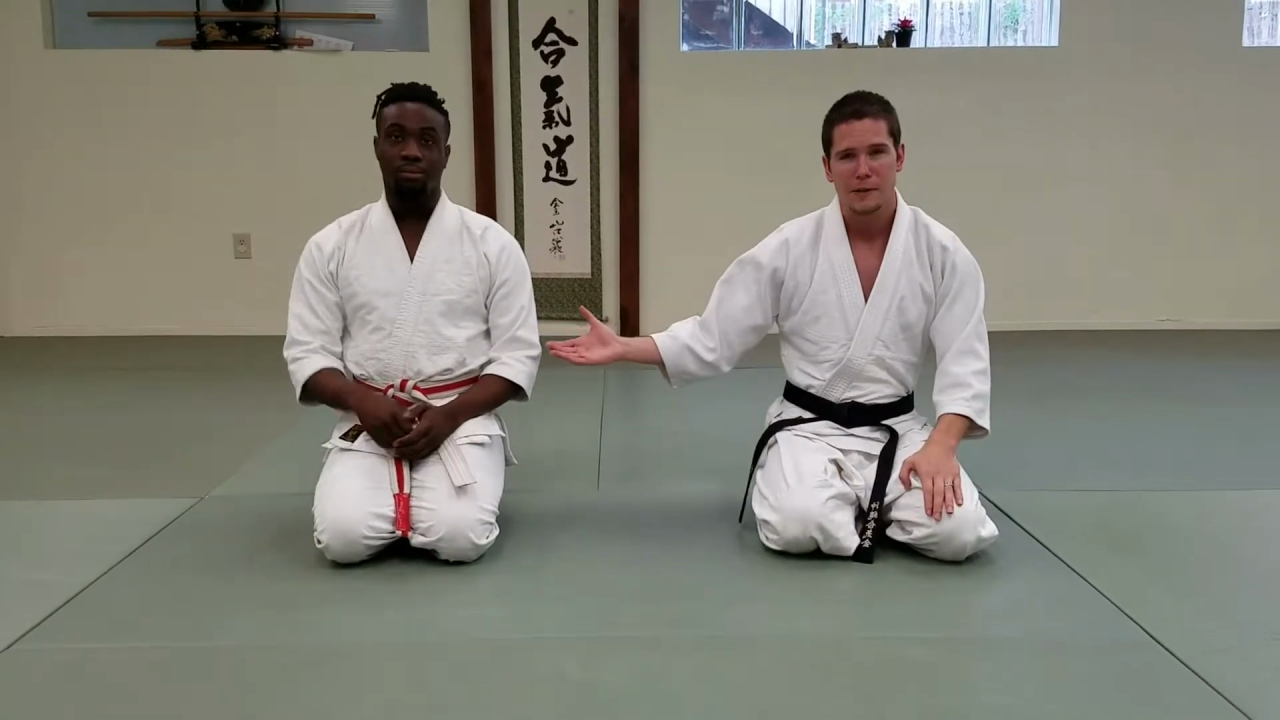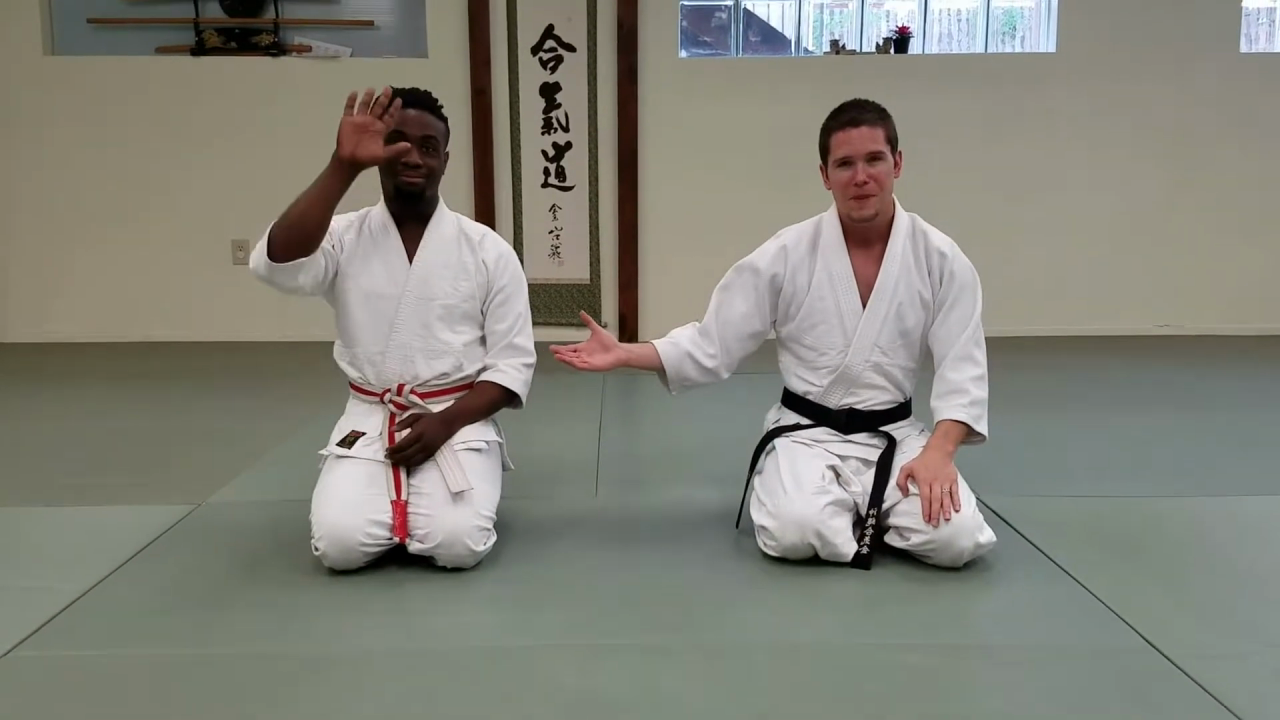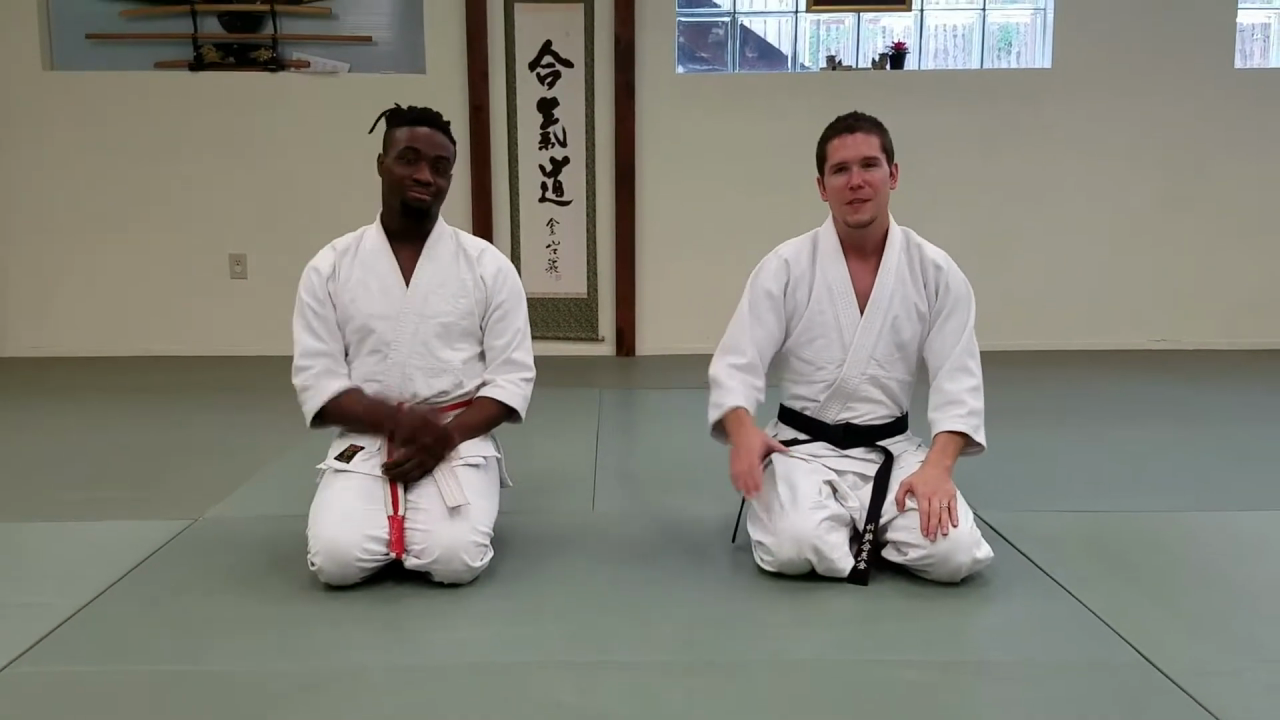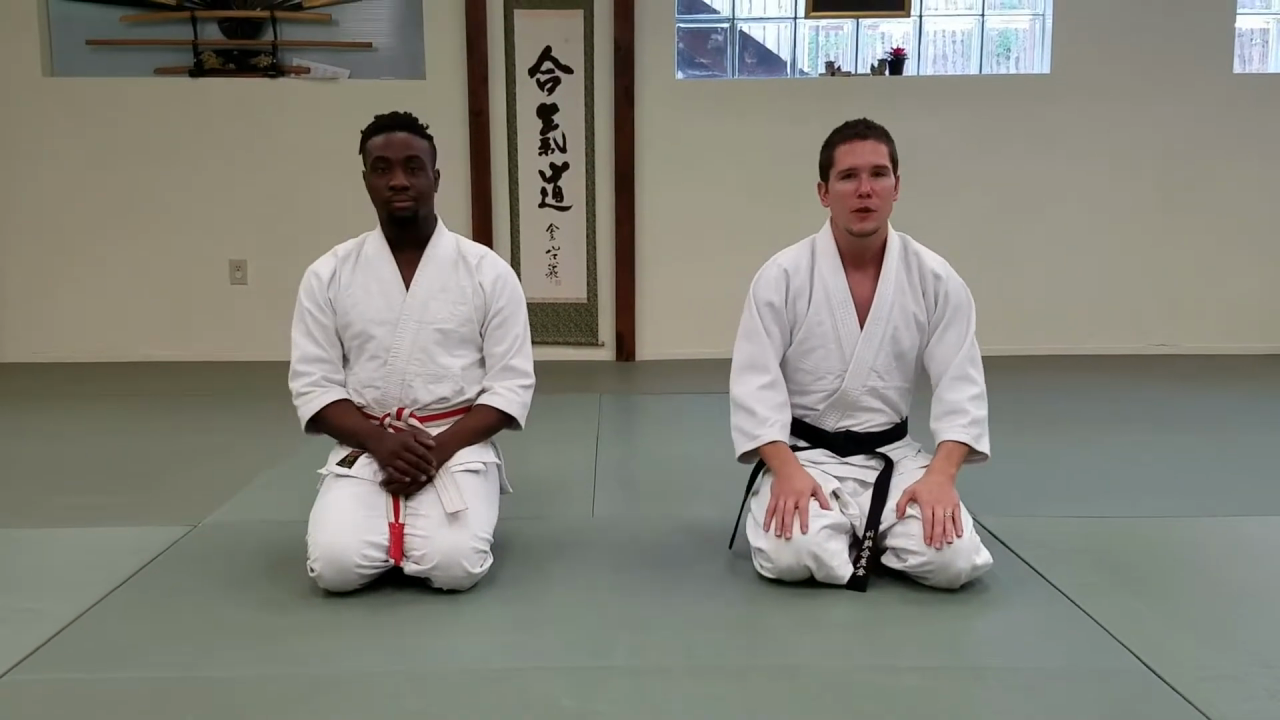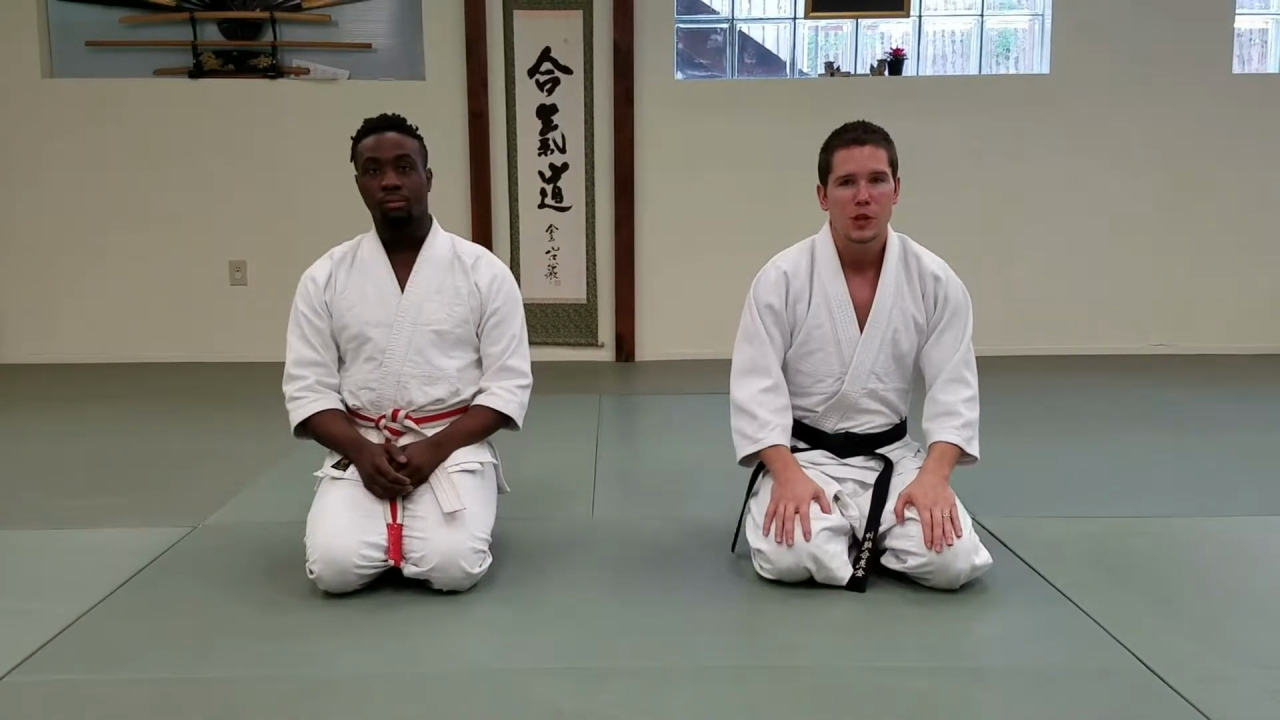
dt=0.4s
person 1, frame 1
left shoulder: (492, 243)
right shoulder: (331, 245)
left elbow: (519, 354)
right elbow: (306, 353)
left wrist: (449, 416)
right wrist: (362, 404)
left hip: (461, 416)
right hip: (371, 420)
left knee: (460, 537)
right knee: (343, 538)
left ankle: (435, 492)
right ankle: (404, 497)
person 1, frame 2
left shoulder: (488, 250)
right shoulder: (340, 238)
left elbow: (513, 363)
right elbow: (274, 265)
left wrist: (445, 422)
right wrist: (341, 168)
left hip: (457, 421)
right hip: (368, 421)
left knee: (458, 544)
right knee: (340, 545)
left ankle: (434, 497)
right ankle: (390, 501)
person 1, frame 3
left shoulder: (487, 265)
right shoulder: (330, 267)
left elbow: (512, 376)
right elbow: (316, 385)
left wrist: (445, 438)
right wrist: (394, 420)
left hip: (457, 439)
right hip: (368, 439)
left knee: (454, 560)
right knee: (337, 561)
left ankle: (427, 516)
right ankle: (398, 518)
person 1, frame 4
left shoulder: (487, 271)
right shoulder: (328, 274)
left elbow: (511, 384)
right elbow: (313, 385)
left wrist: (438, 449)
right wrist: (380, 442)
left hip: (456, 444)
right hip: (367, 446)
left knee: (453, 566)
right knee: (336, 566)
left ankle: (423, 525)
right ankle: (395, 527)
person 1, frame 5
left shoulder: (483, 271)
right shoulder: (325, 277)
left elbow: (508, 385)
right elbow: (308, 389)
left wrist: (435, 449)
right wrist: (362, 451)
left hip: (453, 445)
right hip: (362, 448)
left knee: (452, 566)
right knee: (335, 567)
left ankle: (425, 521)
right ankle: (391, 524)
person 2, frame 1
left shoulder: (942, 253)
right shoulder: (789, 247)
left elbow: (965, 362)
right elbow: (712, 338)
left wrist: (940, 447)
right wrist: (620, 347)
left hip: (898, 429)
right hip: (809, 427)
left knee: (958, 532)
right knee: (798, 525)
left ankle: (865, 504)
right ankle: (857, 504)
person 2, frame 2
left shoulder: (940, 259)
right shoulder: (785, 254)
left elbow: (963, 368)
right elbow: (711, 343)
left wrist: (938, 452)
right wrist: (623, 354)
left hip: (895, 435)
right hip: (807, 433)
left knee: (956, 538)
right knee: (796, 531)
left ankle: (862, 512)
right ankle: (851, 511)
person 2, frame 3
left shoulder: (935, 272)
right shoulder: (784, 267)
left elbow: (959, 380)
right elbow: (738, 364)
left wrist: (937, 467)
right wrist: (743, 430)
left hip: (890, 450)
right hip: (804, 448)
left knee: (952, 554)
right knee: (789, 547)
left ankle: (866, 528)
right ankle: (849, 528)
person 2, frame 4
left shoulder: (935, 279)
right shoulder: (782, 275)
left elbow: (961, 386)
right elbow: (754, 384)
left wrist: (941, 475)
right wrist: (786, 471)
left hip: (893, 456)
right hip: (805, 455)
left knee: (953, 560)
right knee: (793, 555)
left ankle: (861, 537)
right ankle: (858, 537)
person 2, frame 5
left shoulder: (935, 280)
right shoulder: (781, 277)
left elbow: (953, 388)
right elbow: (756, 387)
left wrist: (933, 477)
right wrist: (788, 475)
left hip: (893, 457)
right hip: (805, 456)
left knee: (952, 561)
right knee: (790, 556)
left ankle: (863, 535)
right ankle: (858, 536)
